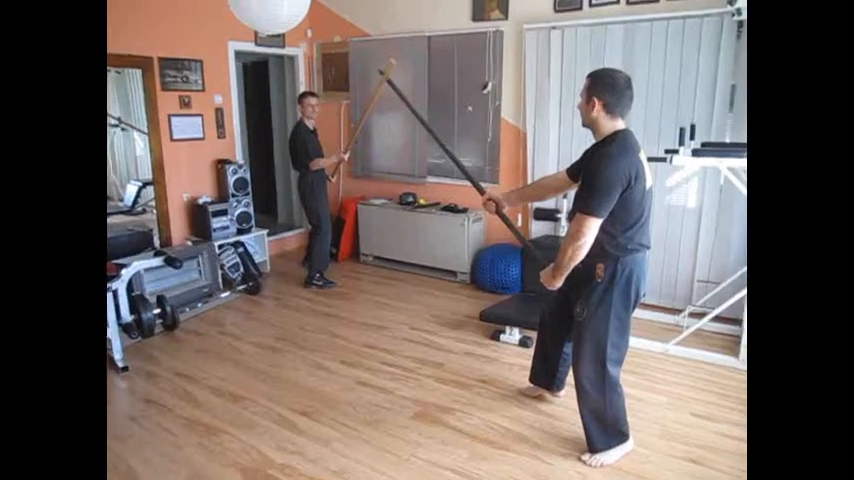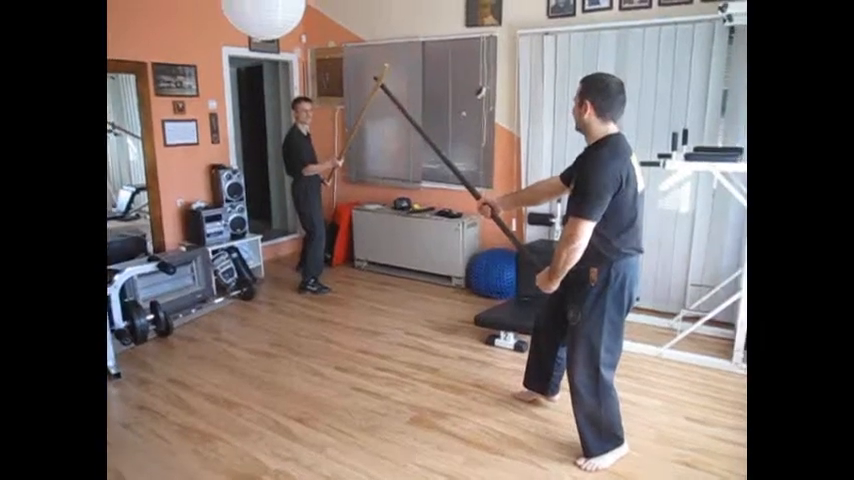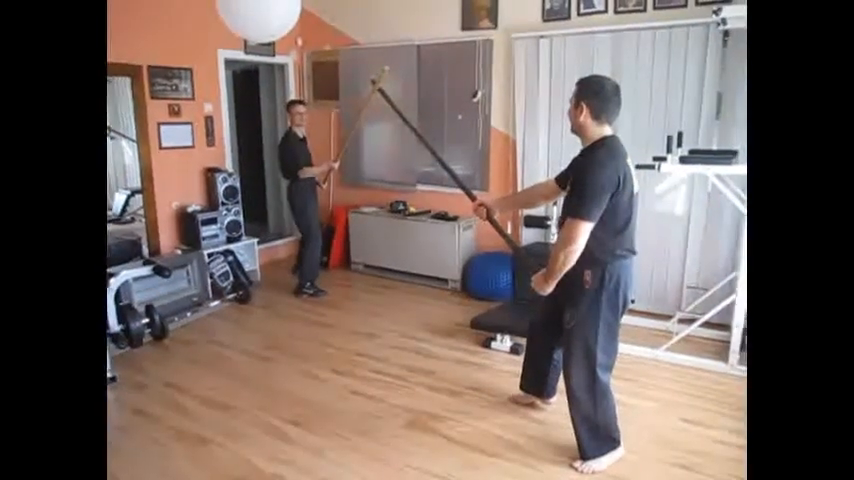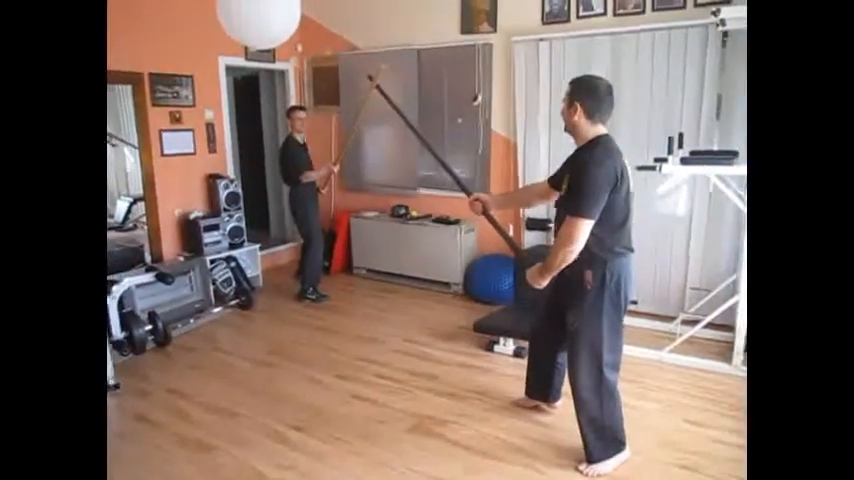
dt=0.7s
person 1, frame 1
left shoulder: (612, 160)
right shoulder: (612, 147)
left elbow: (581, 234)
right elbow: (558, 182)
left wrist: (556, 274)
right wrist: (508, 198)
left hip: (614, 270)
right hip: (599, 262)
left knee: (594, 357)
right knee: (555, 319)
left ankle: (612, 440)
right ankle: (549, 382)
person 1, frame 2
left shoulder: (603, 162)
right shoulder: (606, 151)
left elbow: (575, 237)
right elbow: (553, 186)
left wrist: (552, 276)
right wrist: (503, 202)
left hip: (607, 273)
right hip: (593, 266)
left knee: (589, 361)
right knee: (549, 324)
left ankle: (607, 444)
right ankle: (543, 387)
person 1, frame 3
left shoulder: (601, 164)
right shoulder: (598, 154)
left elbow: (573, 240)
right elbow: (549, 190)
left wrist: (548, 278)
right wrist: (498, 205)
left hip: (601, 276)
right hip: (586, 270)
left knee: (585, 363)
right knee: (544, 328)
left ankle: (603, 446)
right ankle: (539, 390)
person 1, frame 4
left shoulder: (597, 161)
right shoulder: (586, 154)
left elbow: (573, 237)
right elbow: (544, 191)
left wrist: (544, 272)
right wrist: (493, 201)
left hip: (600, 274)
right hip: (581, 270)
left knee: (591, 363)
right knee: (546, 332)
right ankle: (543, 394)
person 2, frame 1
left shoulder: (311, 129)
right shoulder: (300, 132)
right elbow: (312, 164)
left wrist: (325, 171)
right wrist: (335, 159)
left hip: (316, 182)
right hip: (310, 183)
left knee: (318, 225)
right knee: (323, 228)
left ankle: (310, 258)
right ankle: (315, 275)
person 2, frame 2
left shoulder: (305, 134)
right shoulder: (294, 138)
right elbow: (305, 169)
left wrist: (320, 174)
right wrist: (329, 165)
left hip: (311, 187)
right hip: (304, 189)
left knee: (313, 230)
right knee: (317, 233)
left ankle: (304, 264)
right ankle: (309, 281)
person 2, frame 3
left shoulder: (300, 137)
right shoulder: (289, 141)
right elbow: (300, 172)
left wrist: (316, 176)
right wrist: (325, 167)
left hip: (306, 190)
right hip: (300, 192)
left knee: (309, 234)
right knee: (314, 237)
left ankle: (301, 267)
right ankle: (305, 284)
person 2, frame 4
left shoulder: (301, 143)
right shoulder: (290, 147)
right elbow: (303, 176)
left wrist: (317, 182)
right wrist: (326, 171)
left hip: (308, 196)
right hip: (300, 197)
left knee: (310, 239)
right knee: (315, 242)
left ankle: (303, 273)
right ankle: (308, 289)
